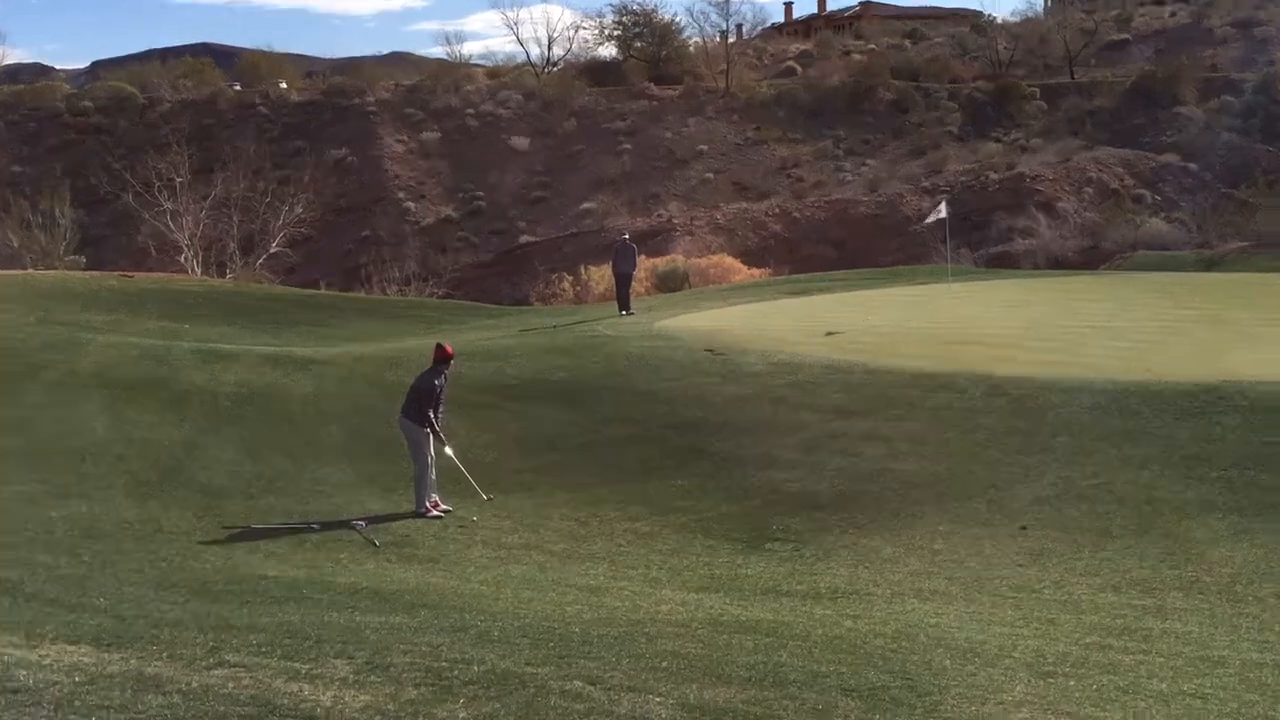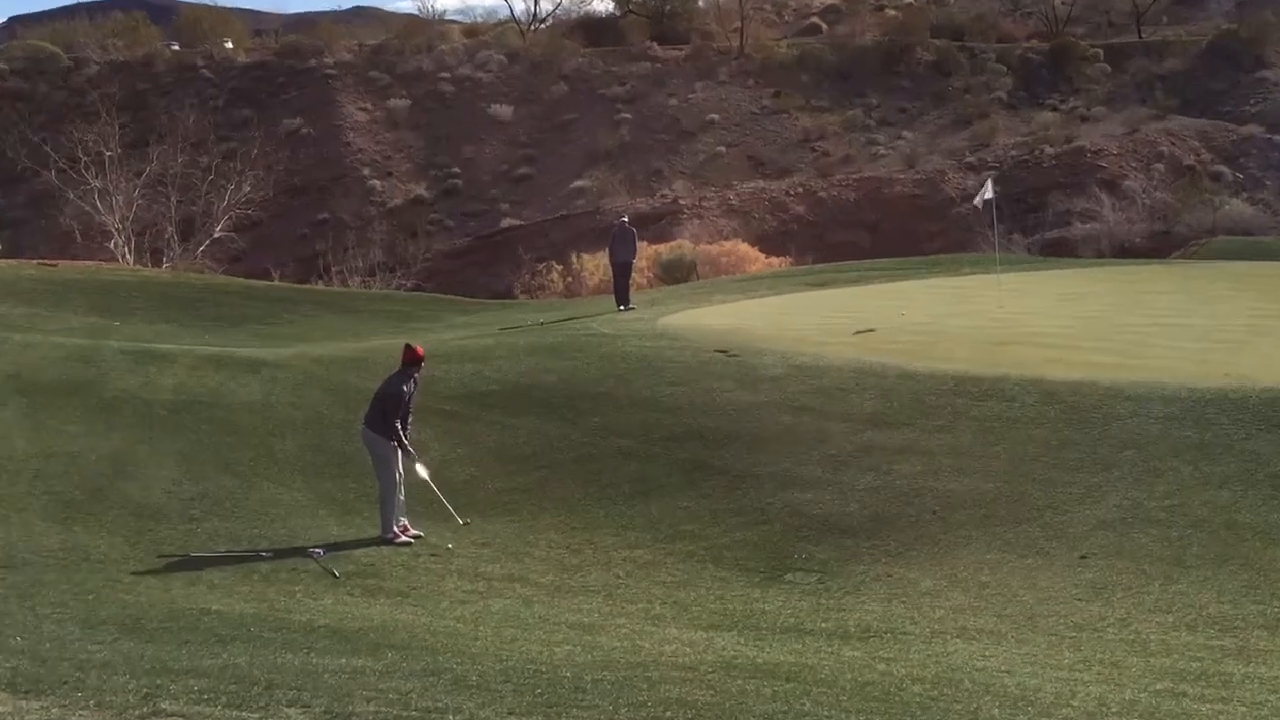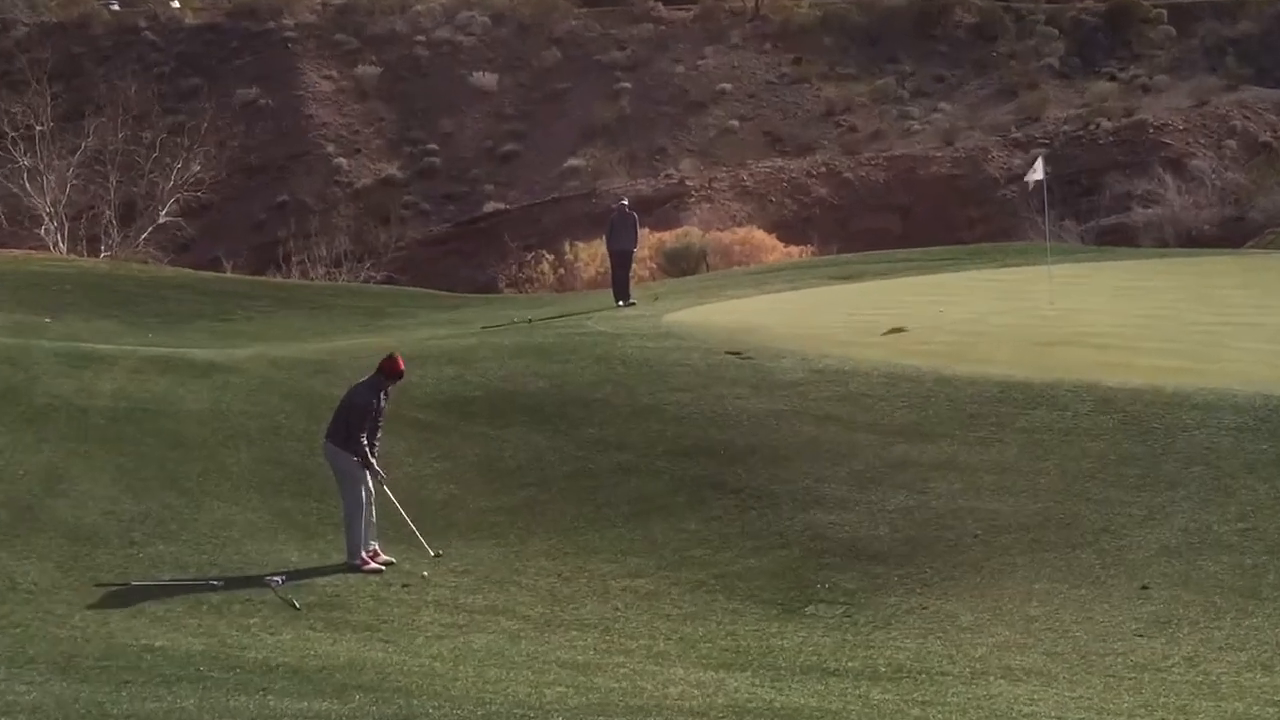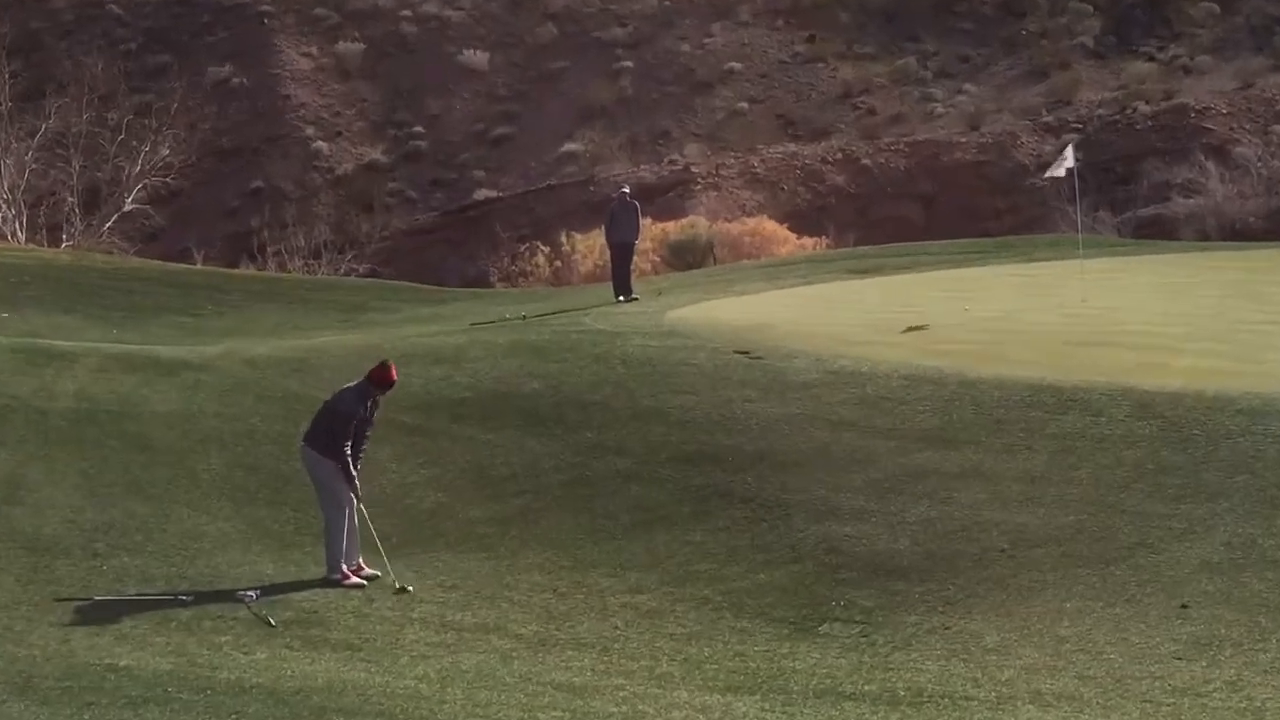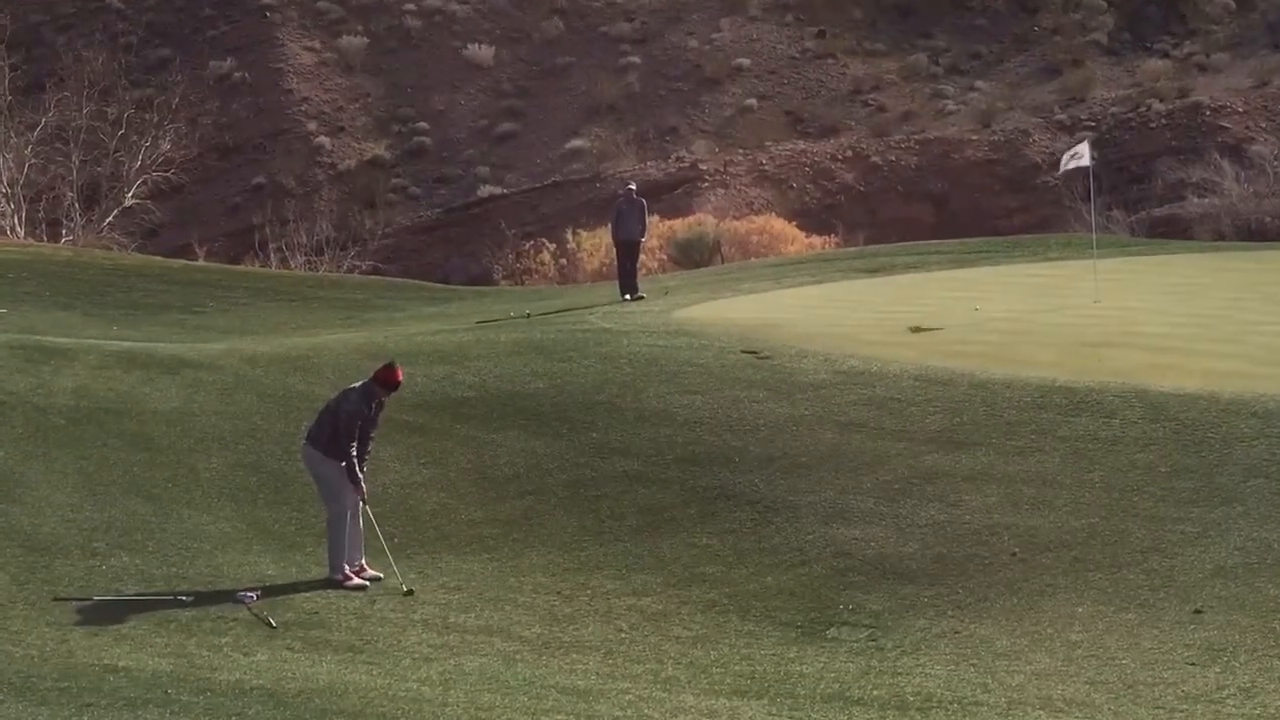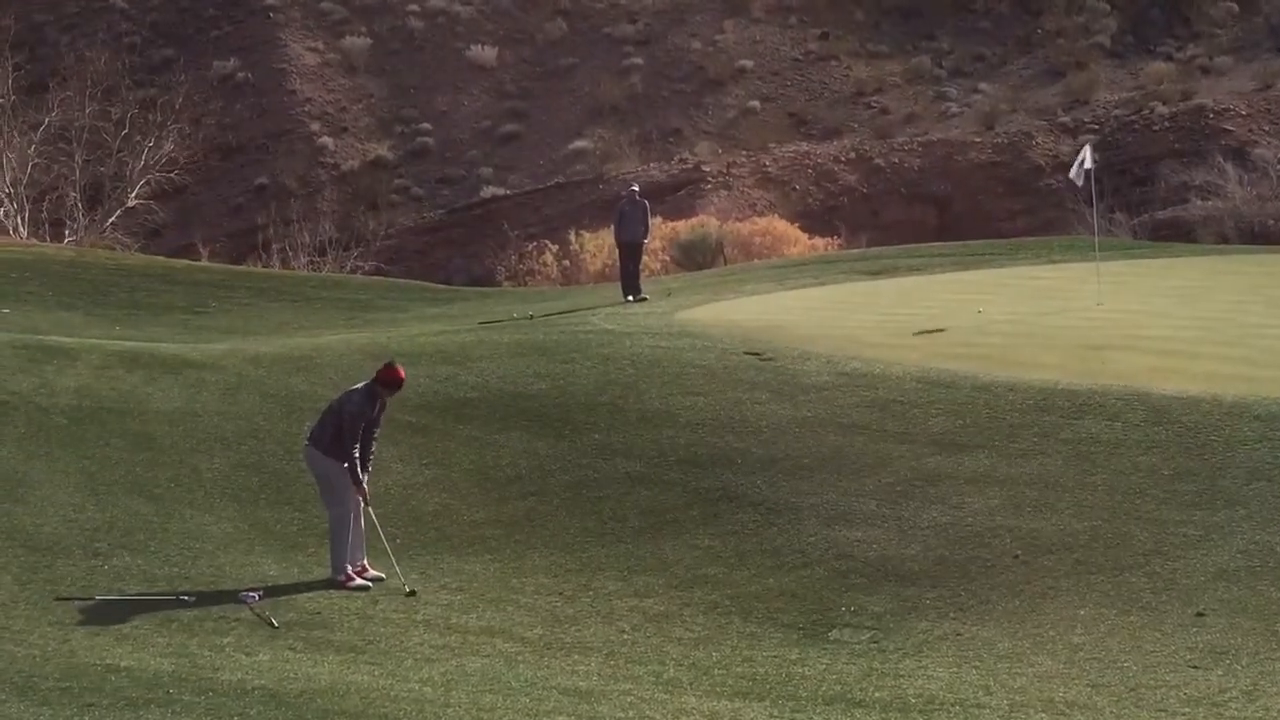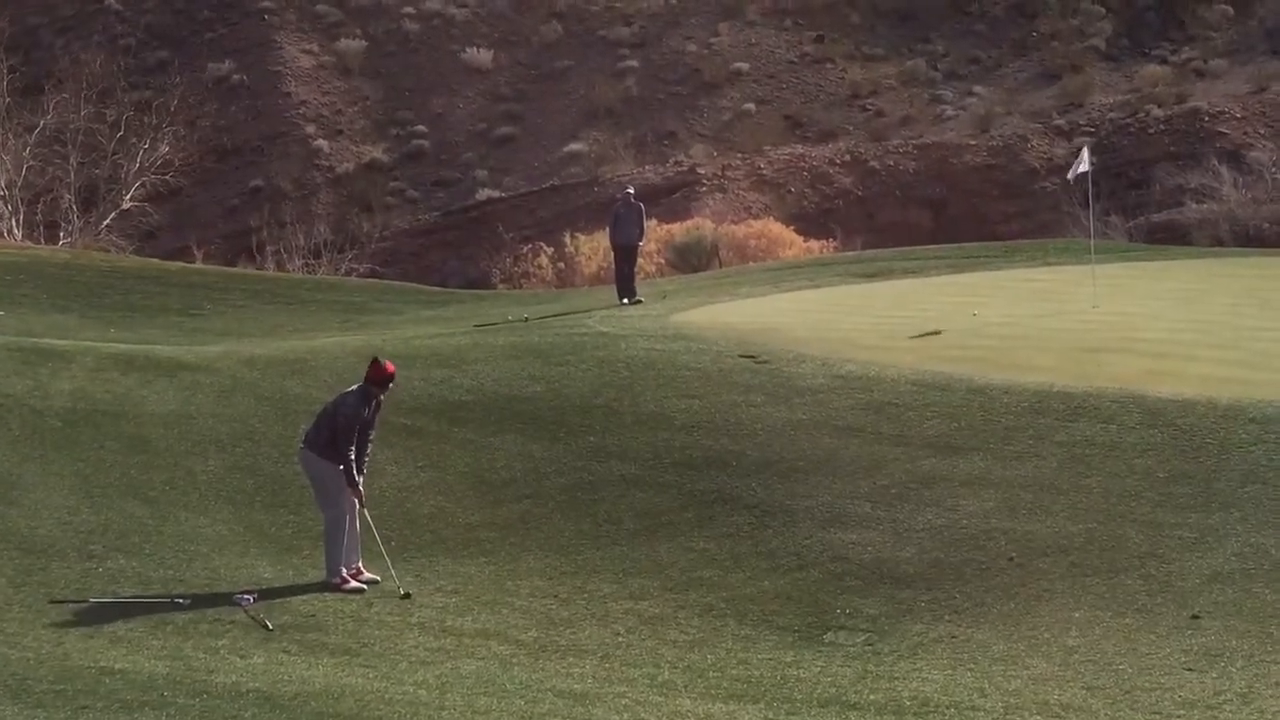
dt=0.4s
person 1, frame 1
right shoulder: (430, 382)
left elbow: (439, 403)
right elbow: (426, 411)
left wrist: (437, 426)
right wrist: (436, 432)
left hip: (422, 422)
right hip: (413, 423)
left knee: (430, 460)
right knee: (423, 462)
person 1, frame 2
left shoulder: (412, 380)
right shoulder: (397, 387)
left elbow: (407, 412)
right elbow: (393, 421)
left wrist: (405, 439)
right wrist: (404, 445)
left hip: (389, 434)
right hip: (377, 434)
left knee: (398, 477)
right knee: (390, 481)
left ankle: (400, 523)
right ankle: (389, 531)
person 1, frame 3
left shoulder: (382, 391)
right shoulder: (363, 396)
left elbow: (376, 426)
right elbow: (358, 436)
left wrist: (372, 456)
right wrist: (371, 464)
left hip: (355, 448)
right hip: (340, 448)
left knee: (367, 495)
right knee: (356, 499)
left ankle: (369, 548)
right ankle: (356, 556)
person 1, frame 4
left shoulder: (371, 400)
right shoulder: (349, 402)
left elbow: (362, 436)
right elbow: (342, 444)
left wrist: (355, 468)
right wrist: (351, 477)
left hip: (334, 454)
right hip: (318, 453)
left knee: (349, 505)
right knee: (337, 508)
left ankle: (352, 562)
right ankle: (336, 570)
person 1, frame 5
left shoulder: (376, 400)
right shoulder: (354, 401)
left elbow: (366, 438)
right elbow: (348, 445)
left wrist: (360, 472)
right wrist: (356, 479)
left hip: (337, 453)
right hip: (320, 452)
left knee: (353, 505)
right knee: (340, 508)
left ankle: (355, 563)
right ankle: (338, 571)
person 1, frame 6
left shoulder: (379, 400)
right shoulder: (357, 403)
left elbow: (370, 438)
right elbow: (351, 445)
left wrist: (364, 473)
right wrist: (358, 480)
left hip: (339, 453)
right hip: (322, 452)
left knee: (355, 506)
right knee: (342, 509)
left ankle: (357, 563)
right ankle: (341, 572)
person 1, frame 7
left shoulder: (375, 401)
right shoulder: (352, 404)
left elbow: (365, 439)
right elbow: (346, 447)
left wrist: (360, 475)
right wrist: (353, 482)
left hip: (334, 456)
right hip: (317, 455)
left knee: (350, 508)
right knee: (337, 512)
left ankle: (352, 566)
right ankle: (335, 575)
